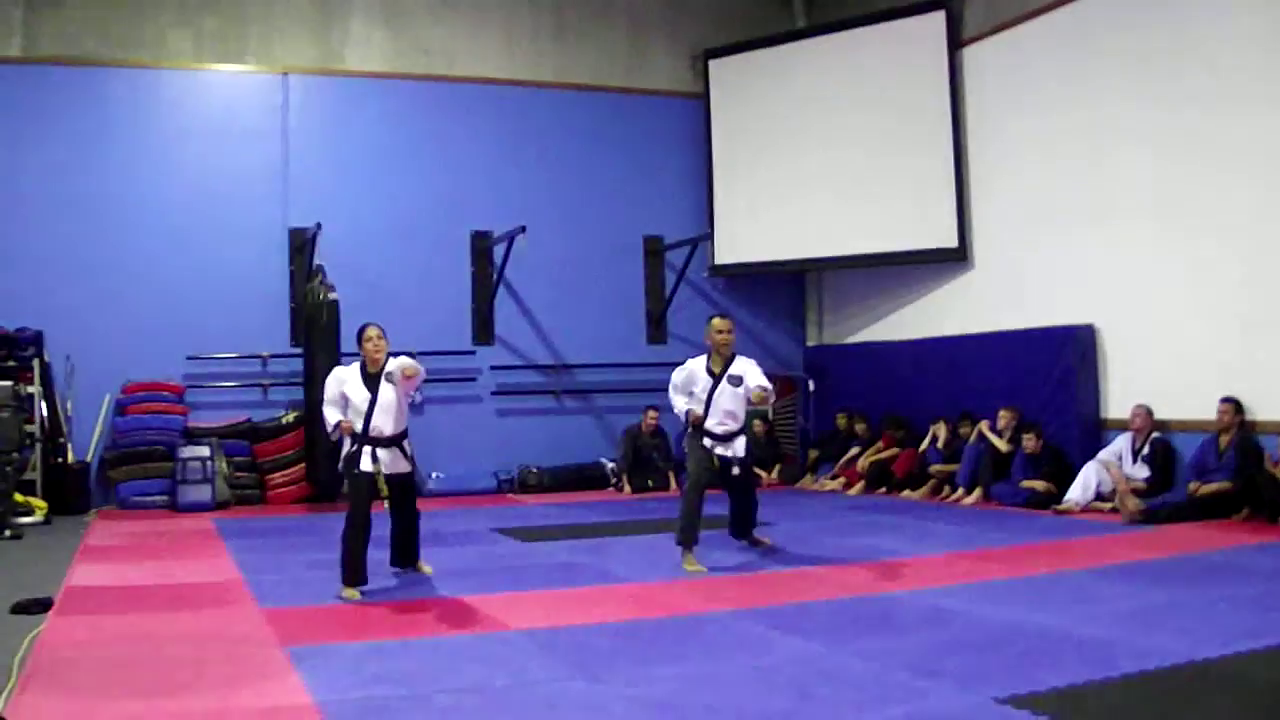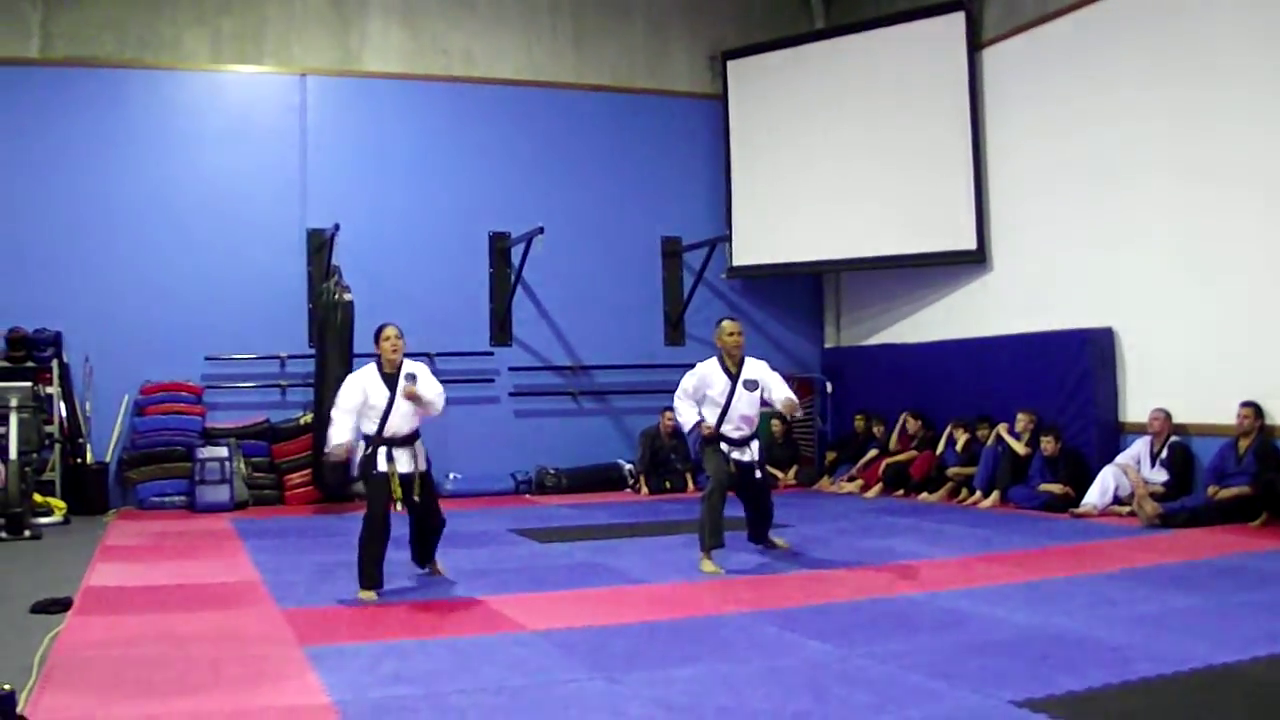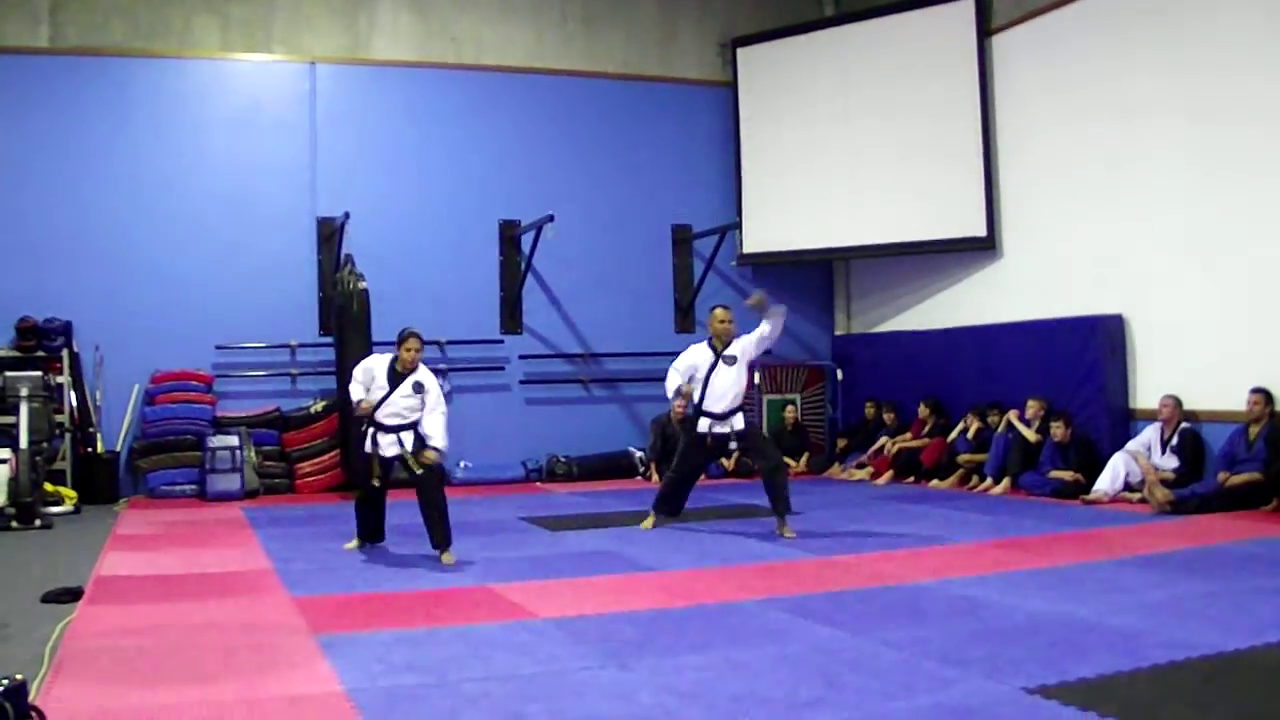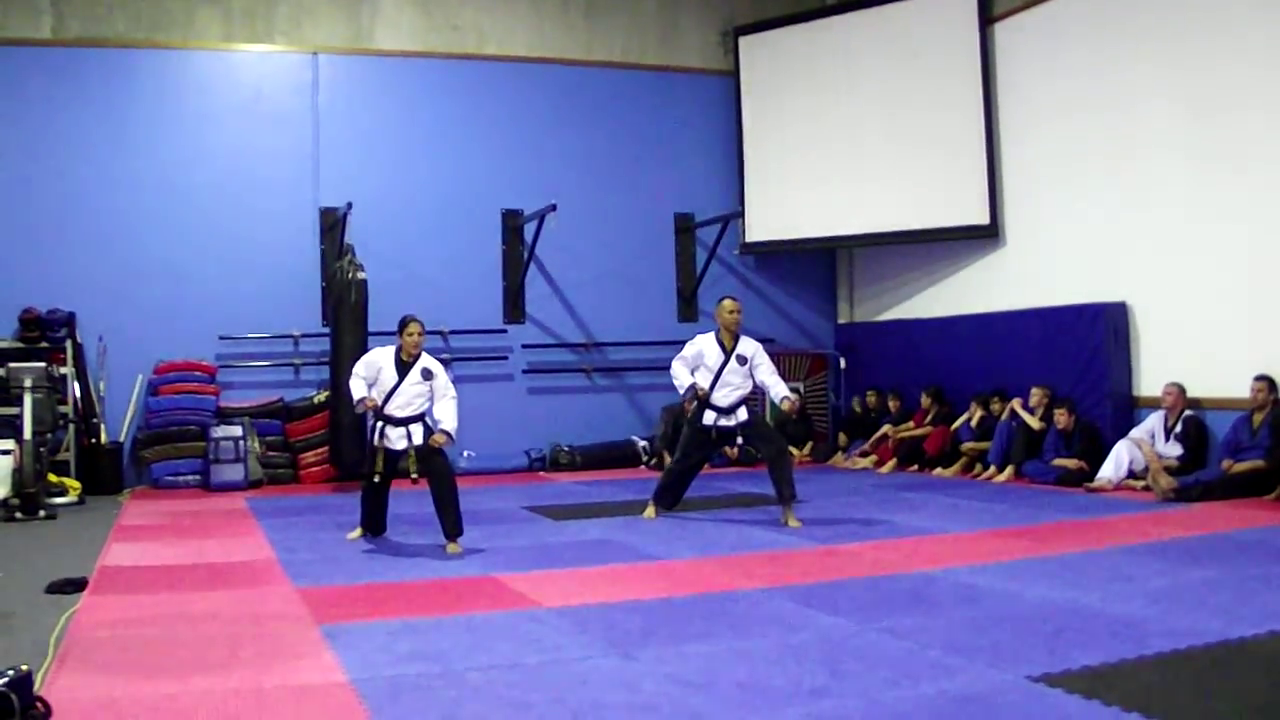
dt=1s
person 1, frame 1
left shoulder: (398, 368)
right shoulder: (345, 375)
left elbow: (411, 378)
right elbow: (331, 404)
left wrist: (411, 372)
right wrist: (338, 423)
left hip: (395, 453)
right hip: (361, 454)
left knee: (406, 510)
right knee: (358, 514)
left ankle: (409, 559)
right ankle: (351, 581)
person 1, frame 2
left shoulder: (416, 370)
right shoulder: (362, 377)
left elbow: (435, 403)
right elbow: (345, 410)
left wrist: (420, 396)
right wrist: (341, 441)
left hip: (410, 453)
right hip: (377, 456)
left knee: (429, 514)
right knee: (377, 517)
left ankle: (426, 559)
right ankle: (368, 583)
person 1, frame 3
left shoulder: (426, 378)
right shoulder: (375, 363)
left elbow: (436, 413)
right elbow: (357, 380)
left wrist: (435, 447)
right wrist: (360, 401)
left hip: (408, 440)
right hip: (377, 438)
left knee: (431, 487)
right knee: (370, 491)
left ankle: (444, 546)
right ankle: (364, 536)
person 1, frame 4
left shoulder: (432, 366)
right shoulder: (379, 357)
left elbow: (446, 399)
right elbow: (358, 377)
left wrist: (445, 430)
right wrist: (363, 398)
left hip: (418, 431)
right hip: (385, 430)
left knee: (443, 477)
right knee: (376, 480)
left ankle: (452, 537)
right ankle: (368, 526)
person 2, frame 1
left shoulder: (745, 366)
right shoulder: (693, 367)
left elbow: (759, 384)
right elbow: (676, 391)
left wrist: (762, 393)
right wrist: (687, 412)
left hip: (733, 443)
right hip: (702, 440)
left knee: (745, 493)
right knee: (694, 486)
left ankle: (747, 534)
right ankle: (687, 552)
person 2, frame 2
left shoulder: (758, 368)
right shoulder: (704, 371)
left elbow: (777, 389)
right elbow: (682, 398)
left wrist: (788, 402)
right wrist: (697, 424)
left hip: (747, 446)
right hip: (716, 445)
left knee: (760, 499)
right knee: (716, 487)
left ankle: (762, 537)
right ankle: (706, 555)
person 2, frame 3
left shoulder: (742, 345)
right shoulder: (695, 352)
left elbow: (771, 329)
right elbow: (674, 374)
left wrist: (764, 308)
right wrist: (679, 389)
left hip: (736, 423)
right hip: (705, 425)
left knee: (773, 464)
right knee: (681, 473)
left ankle: (782, 521)
right ankle: (656, 514)
person 2, frame 4
left shoulder: (752, 347)
right shoulder: (701, 343)
left elbow: (769, 376)
right elbow: (678, 365)
left wrist: (785, 397)
right wrist: (691, 387)
left hip: (739, 414)
right hip: (707, 415)
left knee: (777, 450)
right knee: (683, 461)
left ankle: (787, 510)
right ankle: (655, 503)
